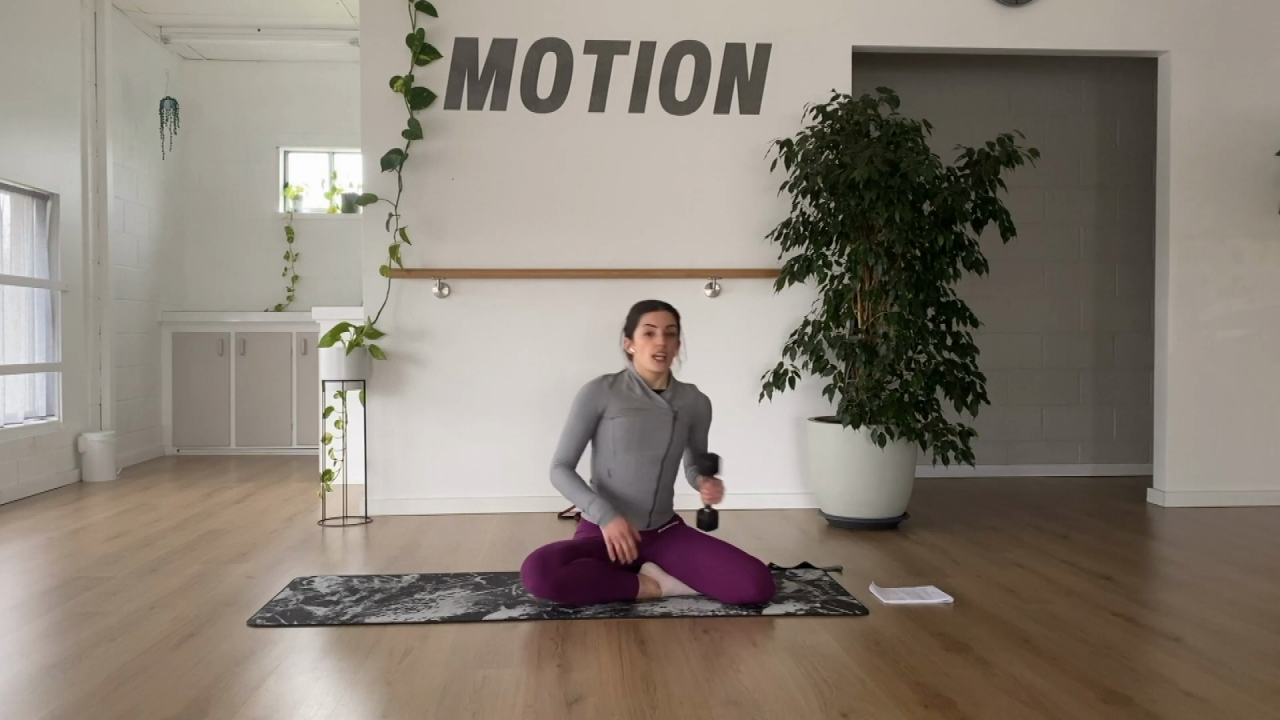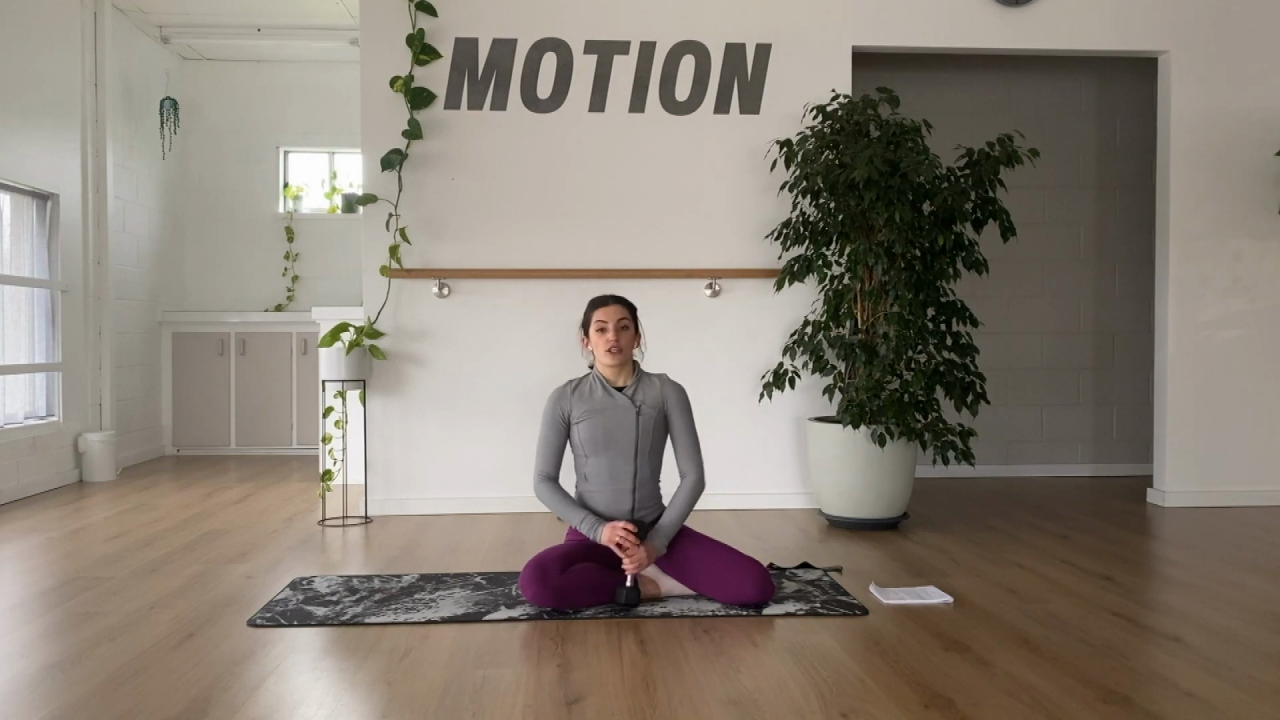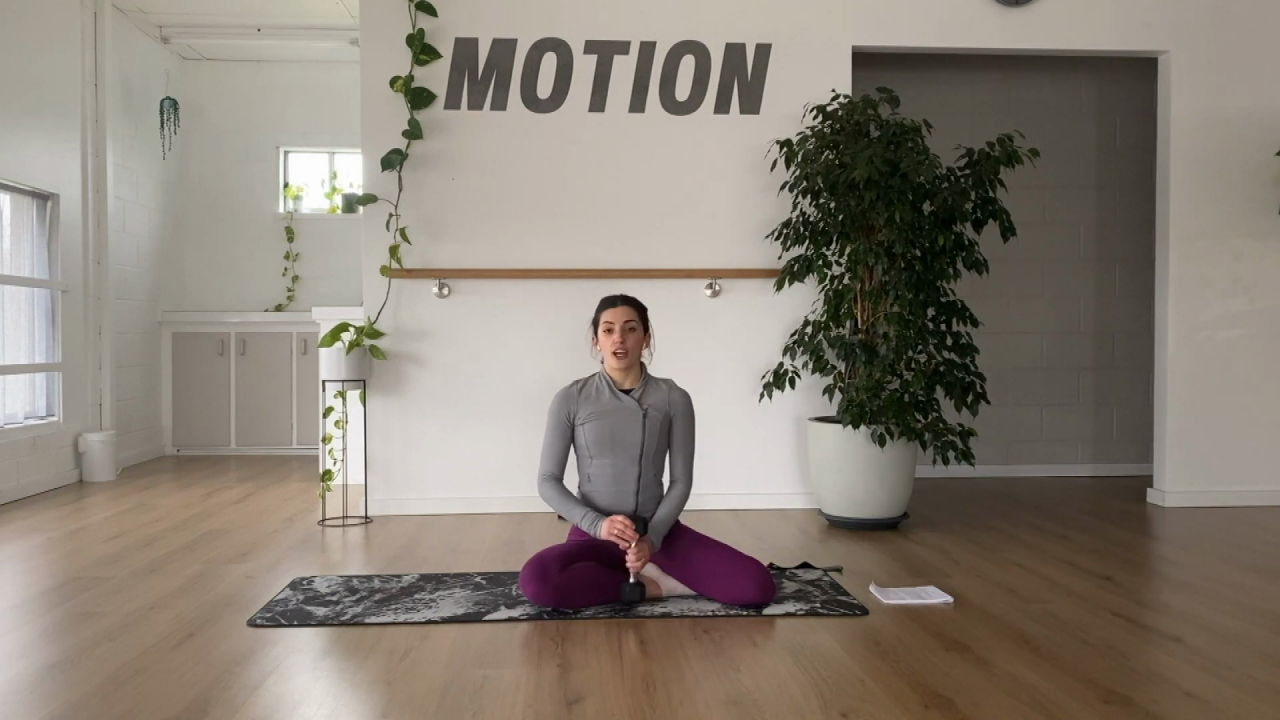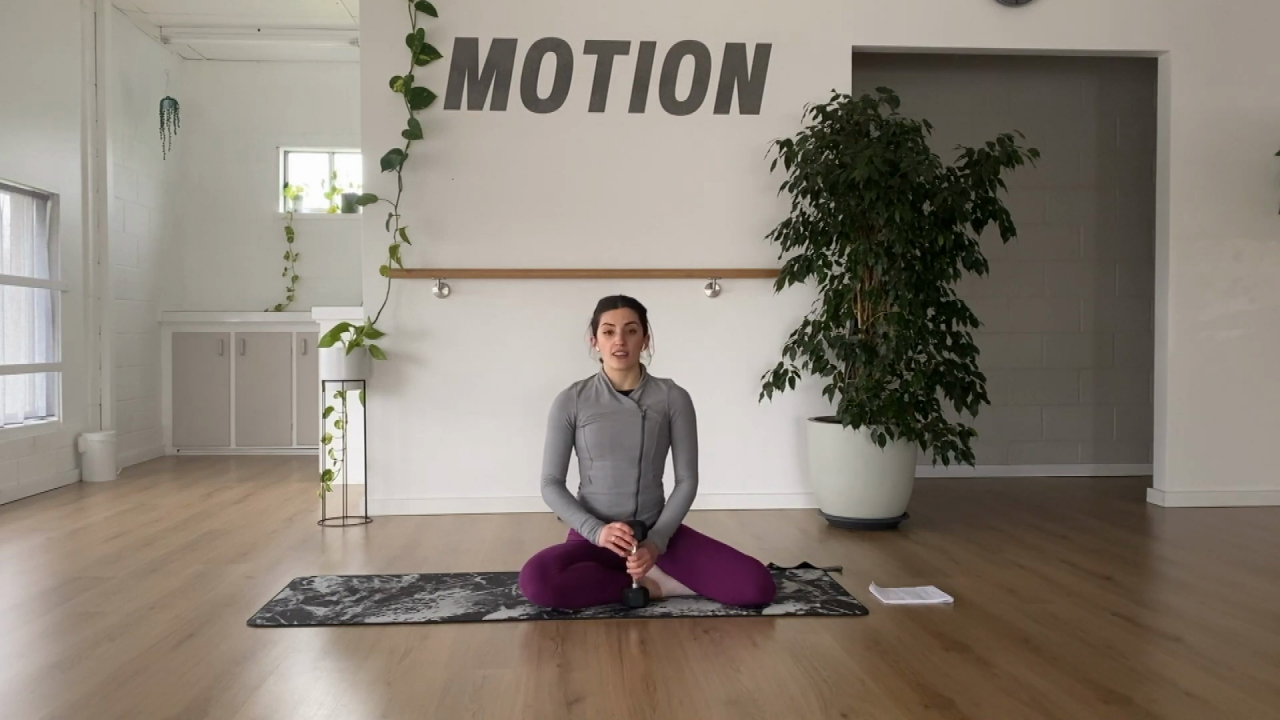
dt=0.7s
person 1, frame 1
left shoulder: (695, 402)
right shoulder: (598, 393)
right elbow: (560, 468)
left wrist: (706, 482)
right wrist: (605, 515)
left hip: (664, 532)
right hip: (602, 532)
left knee: (758, 586)
right knee: (537, 574)
left ankle: (653, 573)
right ankle: (653, 585)
person 1, frame 2
left shoulder: (668, 392)
right shoulder: (565, 399)
left elbow: (693, 477)
right elbow: (544, 481)
left wrist: (657, 541)
right wrist: (598, 529)
left hip: (656, 529)
right hip: (591, 534)
left knee: (757, 586)
right knee: (536, 583)
left ankle: (650, 570)
right ankle: (654, 584)
person 1, frame 3
left shoulder: (674, 398)
right shoulder: (570, 399)
left elbow: (681, 481)
right elbow: (548, 481)
left wrist: (652, 536)
right wrist: (597, 523)
left hip: (658, 532)
right hip: (594, 535)
left knee: (757, 585)
right knee: (535, 581)
left ankle: (649, 574)
right ankle: (658, 584)
person 1, frame 4
left shoulder: (673, 398)
right shoulder: (571, 401)
left elbow: (687, 480)
right elbow: (551, 483)
left wrist: (656, 541)
right wrist: (596, 530)
left hip: (657, 531)
right hip: (593, 536)
left knee: (757, 585)
right knee: (536, 581)
left ankle: (652, 569)
right ankle: (657, 584)
